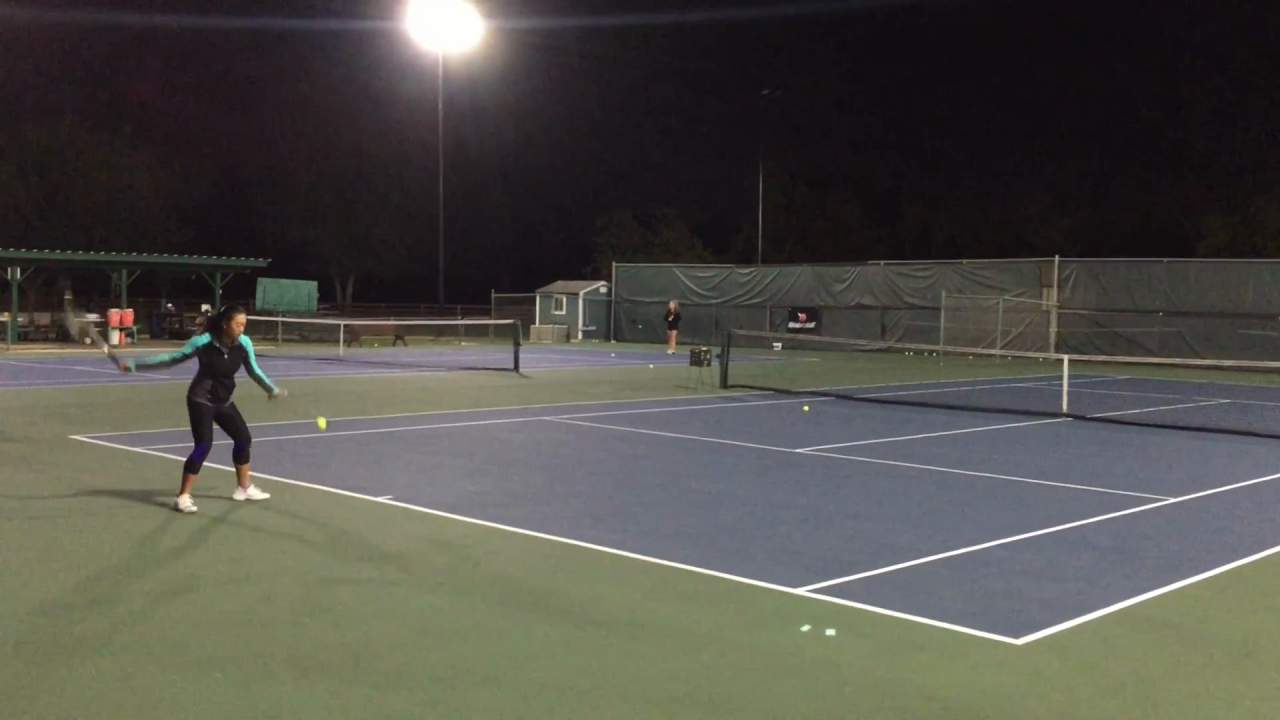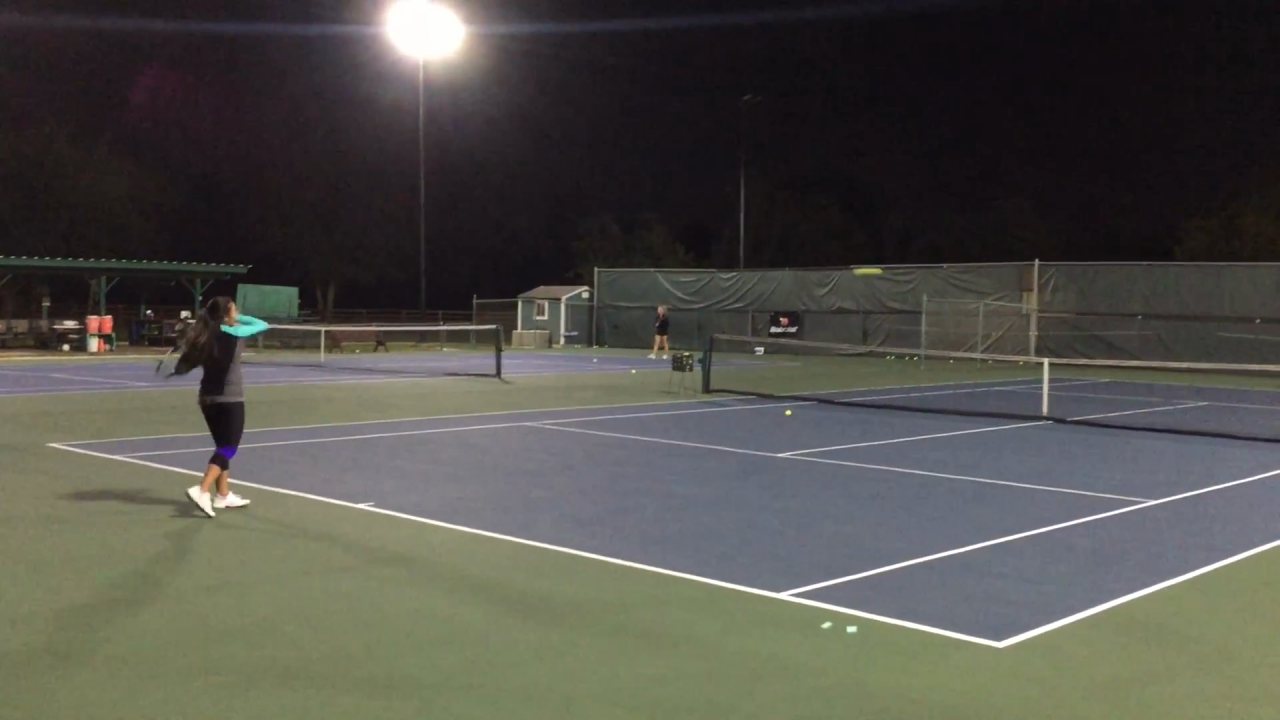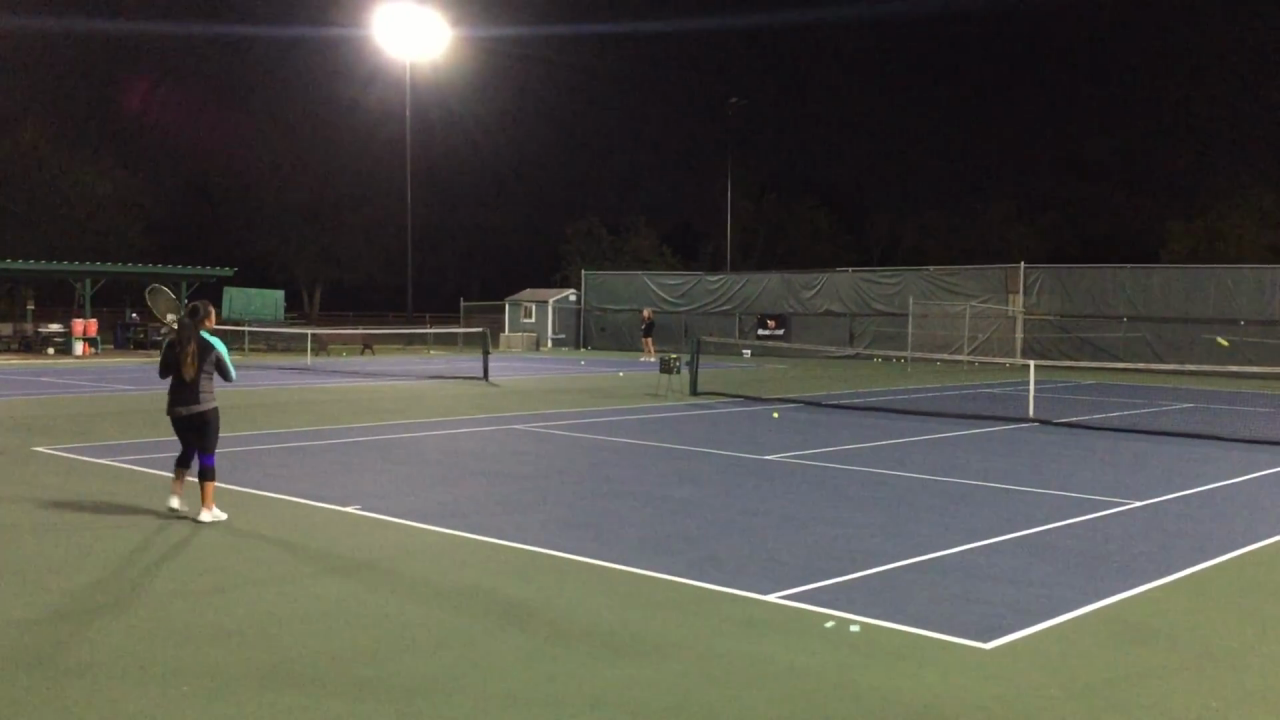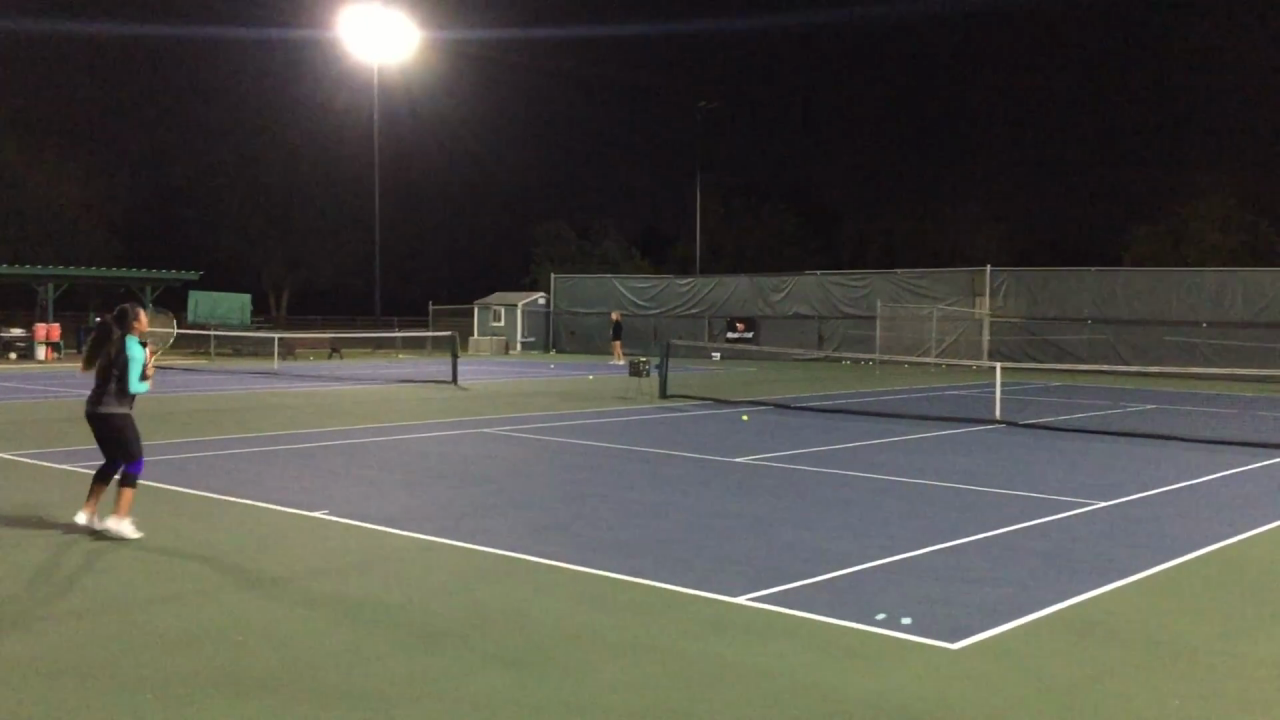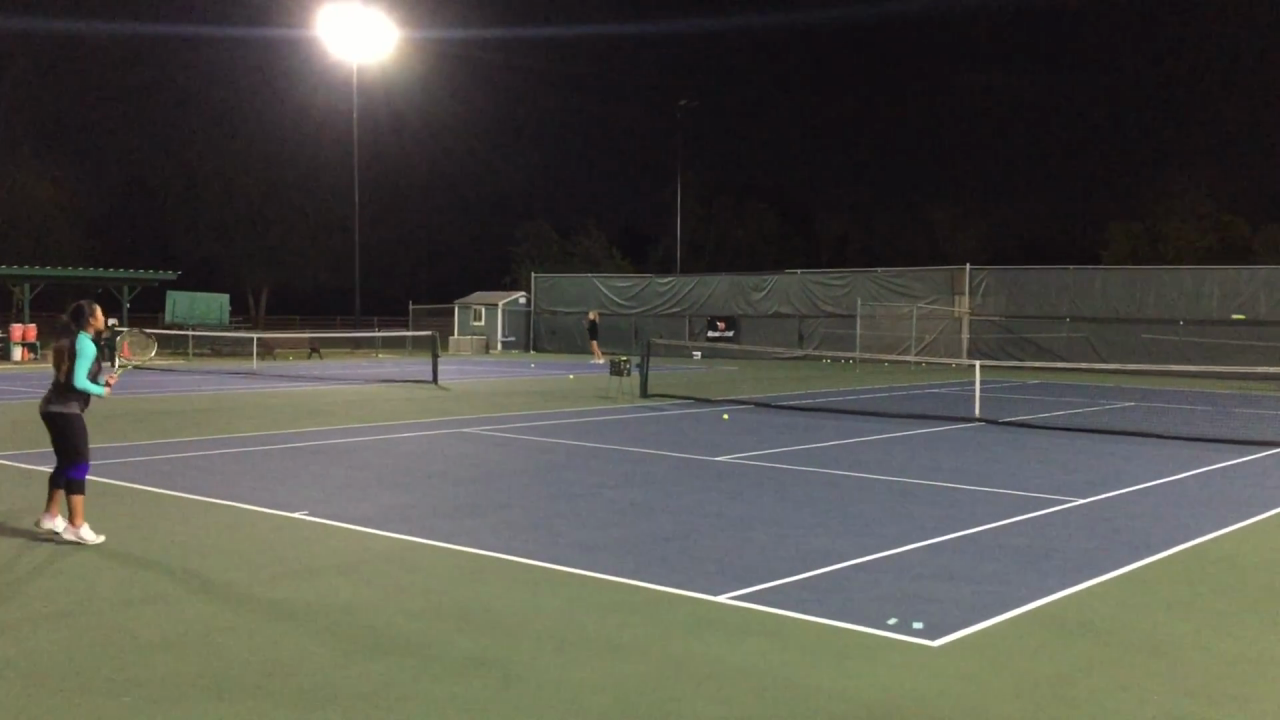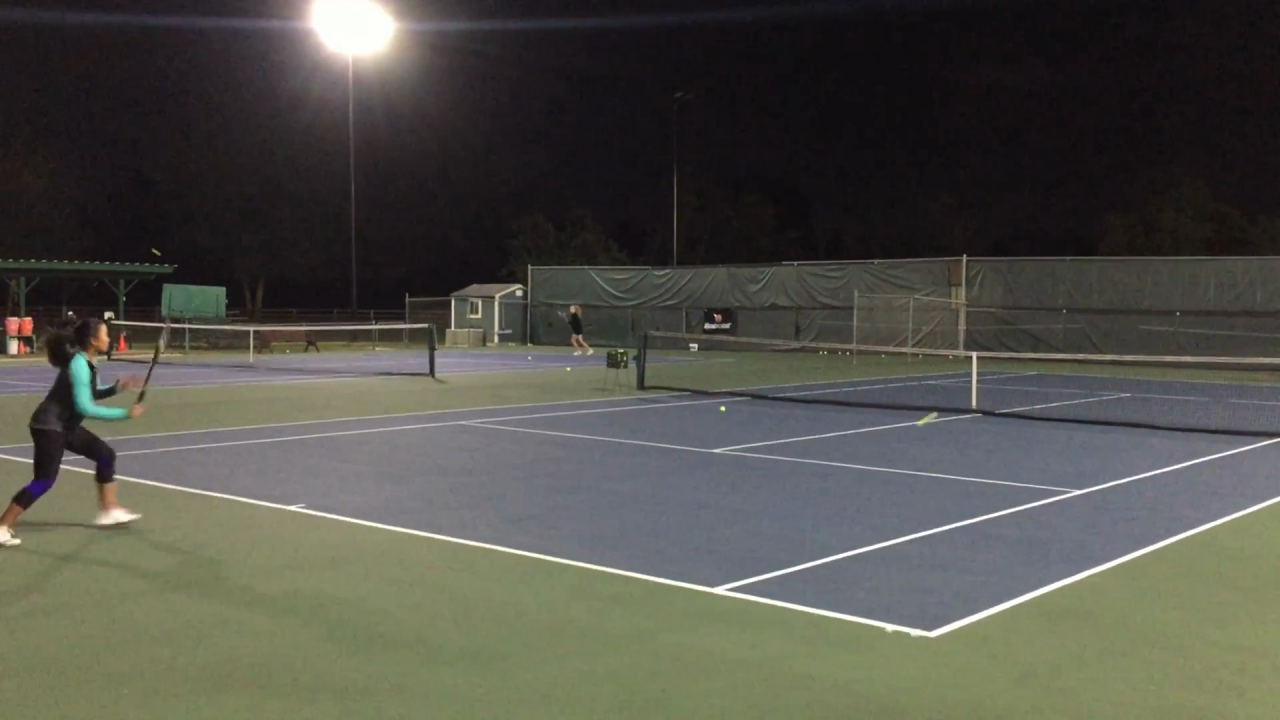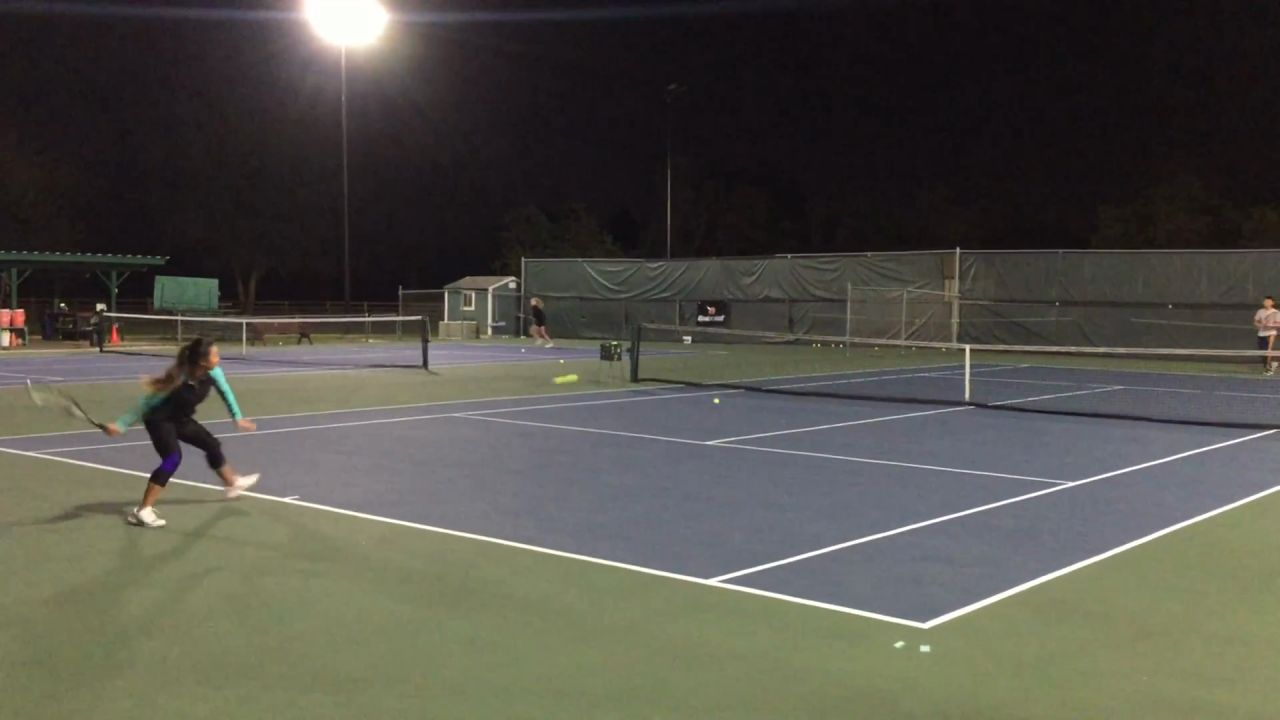
dt=0.5s
person 1, frame 1
left shoulder: (244, 344)
right shoulder: (202, 342)
left elbow: (253, 370)
right elbow: (172, 358)
left wrist: (271, 389)
right wrist: (135, 365)
left hip: (224, 401)
right hip: (202, 402)
left knee: (243, 439)
right knee: (203, 447)
left ankle: (245, 487)
right ankle: (183, 496)
person 1, frame 2
left shoulder: (202, 339)
right shoulder: (235, 334)
left elbow: (181, 368)
right elbow: (262, 325)
right wrist: (241, 318)
left hip: (208, 398)
right hip: (230, 399)
left knee: (223, 445)
right knee: (228, 447)
left ankle: (223, 495)
right ankle: (202, 490)
person 1, frame 3
left shoulder: (173, 343)
right shoulder: (215, 345)
left elbow: (163, 374)
right elbow: (230, 377)
left hip: (178, 408)
right hip: (203, 407)
left knee: (188, 450)
right knee: (207, 456)
left ankle: (176, 495)
right ankle: (207, 509)
person 1, frame 4
left shoulder: (113, 344)
right shoulder: (135, 349)
right elbow: (132, 387)
left wrist: (142, 374)
right wrist: (146, 385)
left hip: (96, 410)
right hip: (114, 412)
left knee: (113, 461)
right knee: (134, 461)
left ankle: (87, 512)
right ankle: (118, 519)
person 1, frame 5
left shoulder: (75, 341)
right shoulder: (86, 344)
right elbow: (78, 381)
left wrist: (103, 383)
right wrist: (101, 390)
left hip: (56, 409)
right hip: (64, 410)
left knee: (67, 464)
right knee: (79, 464)
left ankle: (51, 517)
right ankle: (77, 527)
person 1, frame 6
left shoulder: (88, 362)
right shoulder: (79, 366)
left elbow: (90, 395)
right elbow: (85, 408)
left wrist: (117, 387)
right wrist: (125, 413)
left hip: (66, 426)
right hip: (48, 427)
left knee: (106, 455)
right knee: (44, 481)
left ankle: (109, 511)
person 1, frame 7
left shoulder: (213, 372)
right shoulder: (177, 380)
left elbow: (225, 392)
right elbow: (148, 403)
left wrist: (237, 417)
right wrist: (122, 424)
left hip: (181, 420)
right hip: (160, 421)
left knee: (212, 445)
right knee: (173, 458)
left ankle: (232, 484)
right ankle: (143, 511)
